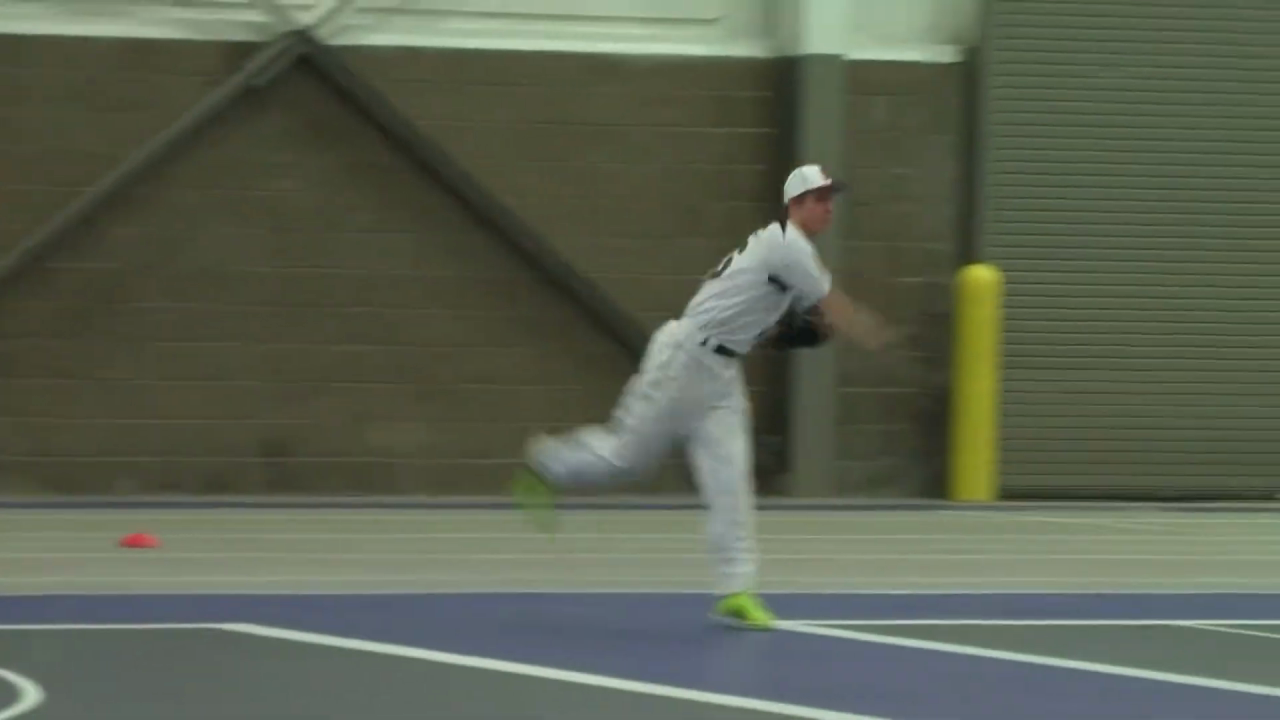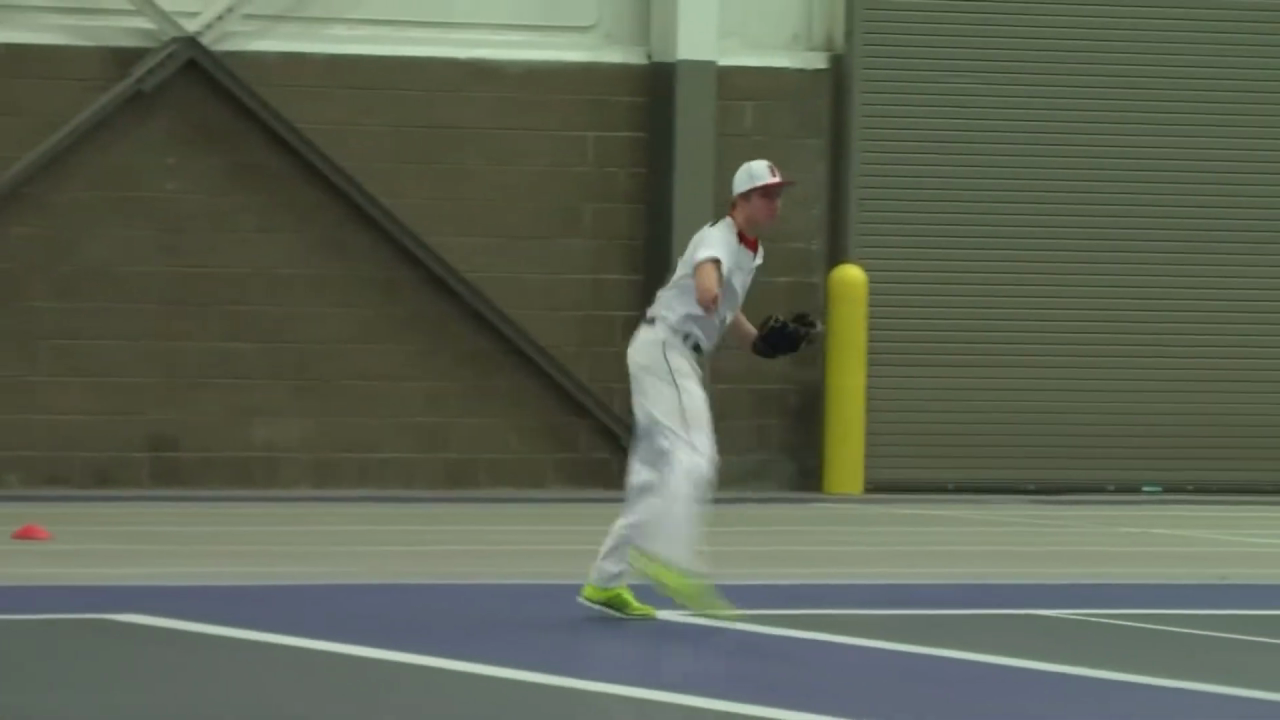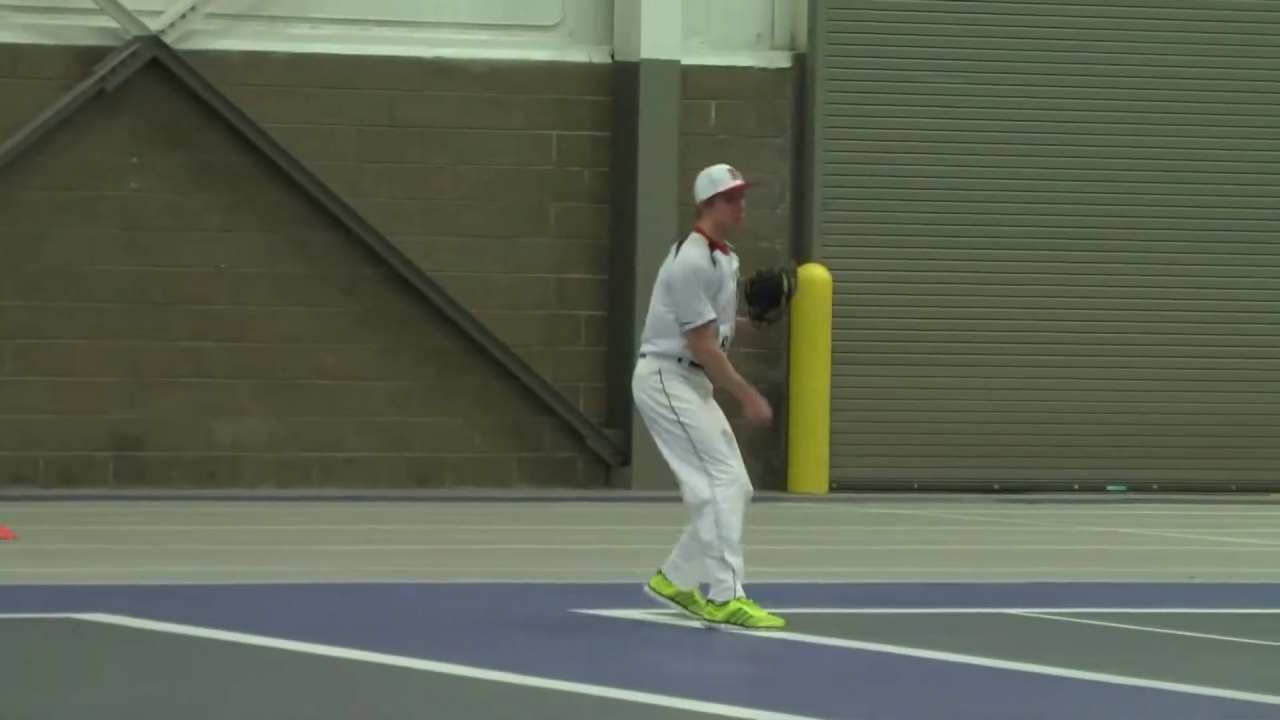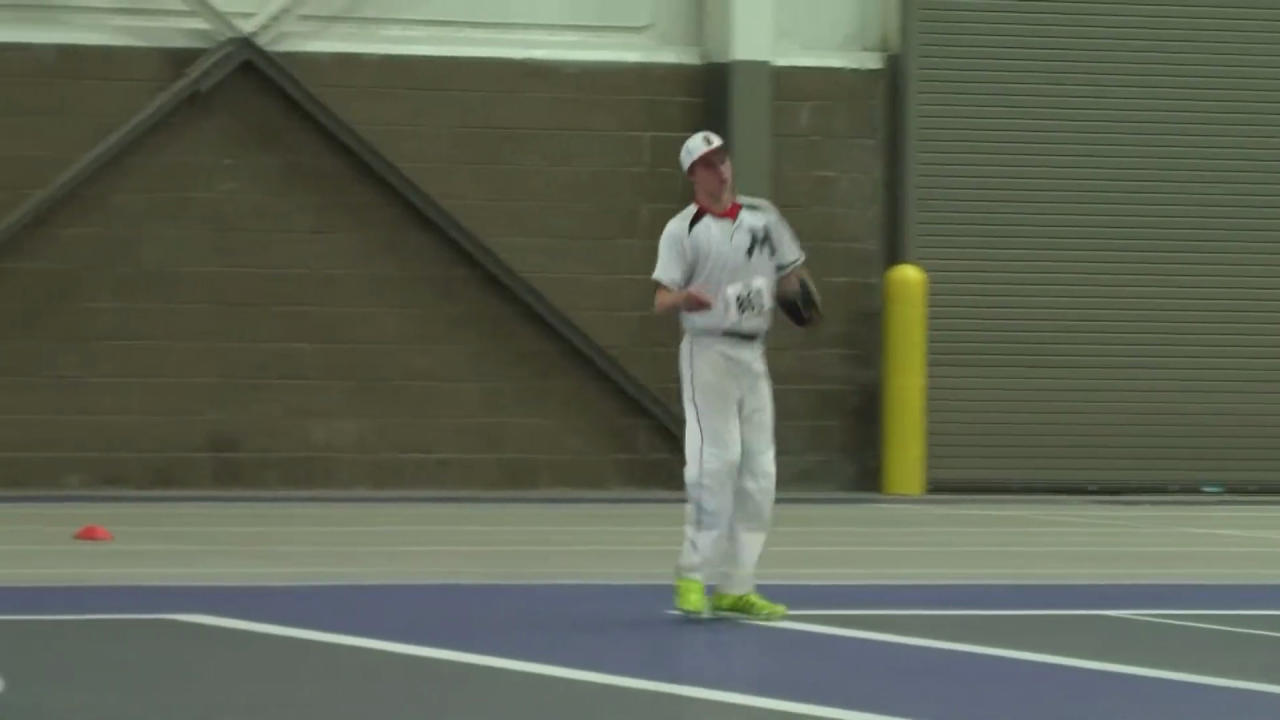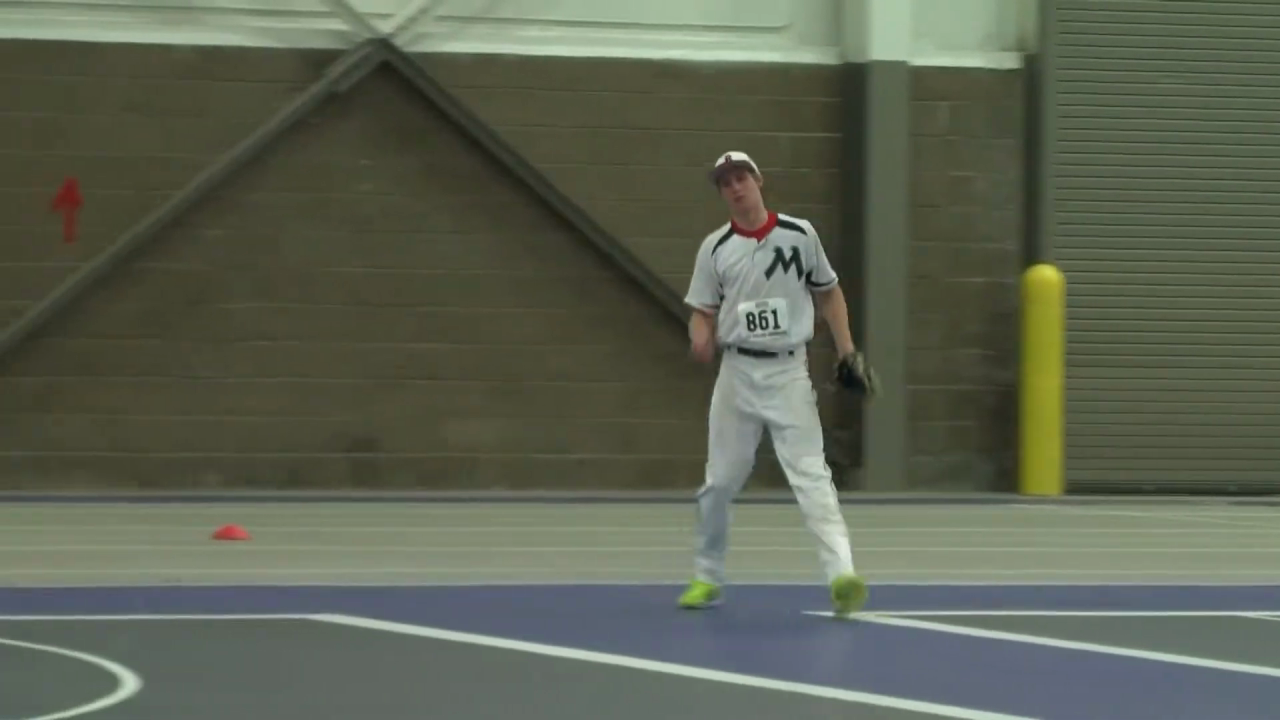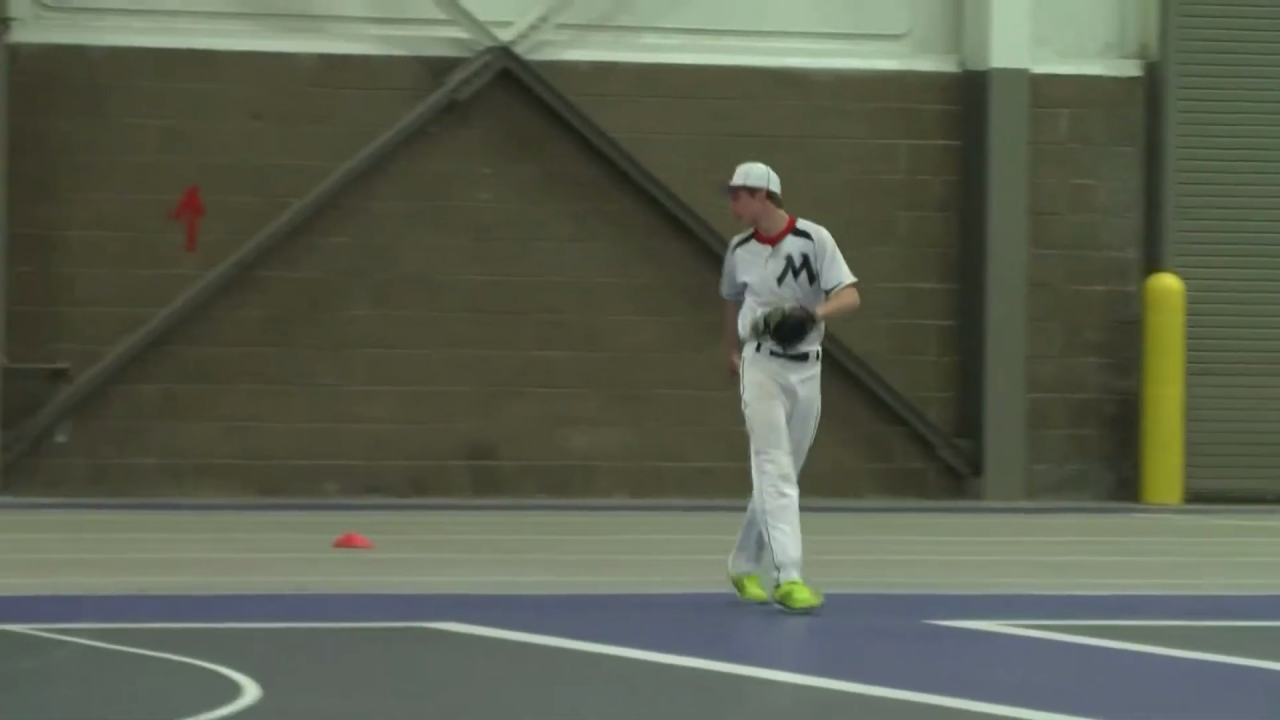
dt=0.4s
person 1, frame 1
left shoulder: (769, 246)
right shoulder: (787, 242)
left elbow: (720, 287)
right elbow: (834, 313)
left wrist: (774, 312)
right wrist: (875, 333)
left hip: (717, 364)
right hip: (685, 355)
left knee: (730, 482)
right knee: (629, 453)
left ankle: (737, 593)
right ankle: (549, 463)
person 1, frame 2
left shoulder: (750, 251)
right shoulder: (717, 237)
right elbow: (704, 267)
left wrist: (757, 339)
right wrist: (707, 288)
left hip: (675, 361)
right hip: (663, 351)
left knee: (656, 481)
right knee: (693, 460)
left ankle: (606, 582)
person 1, frame 3
left shoulder: (723, 257)
right shoulder: (691, 261)
right elbow: (701, 345)
left wrist: (751, 320)
right wrist: (749, 397)
left hip: (689, 384)
right hip: (664, 380)
left knee: (731, 489)
right knee: (723, 482)
left ankle: (677, 581)
right ankle: (726, 598)
person 1, frame 4
left shoulder: (764, 217)
right shoulder: (681, 230)
left elbow: (792, 272)
right elbow: (662, 302)
right wrist: (685, 300)
left hip: (753, 356)
right hip: (708, 353)
left knee: (760, 475)
right knee: (715, 465)
left ankle: (736, 586)
right ankle: (692, 574)
person 1, frame 5
left shoulder: (800, 233)
right shoulder: (715, 248)
left elbow: (830, 292)
right elbow: (703, 315)
left wrist: (847, 346)
right wrist: (700, 342)
left hip: (791, 372)
right hip: (738, 372)
left knee: (811, 473)
right knee: (720, 482)
left ankle: (840, 575)
right ankle: (709, 578)
person 1, frame 6
left shoulder: (813, 239)
right shoulder: (739, 248)
left elbow: (849, 297)
left wrist: (813, 313)
right wrist: (730, 349)
left hip: (804, 369)
right hip: (760, 365)
left knee: (783, 476)
right knee: (774, 468)
left ankle: (745, 566)
right ankle: (789, 578)
